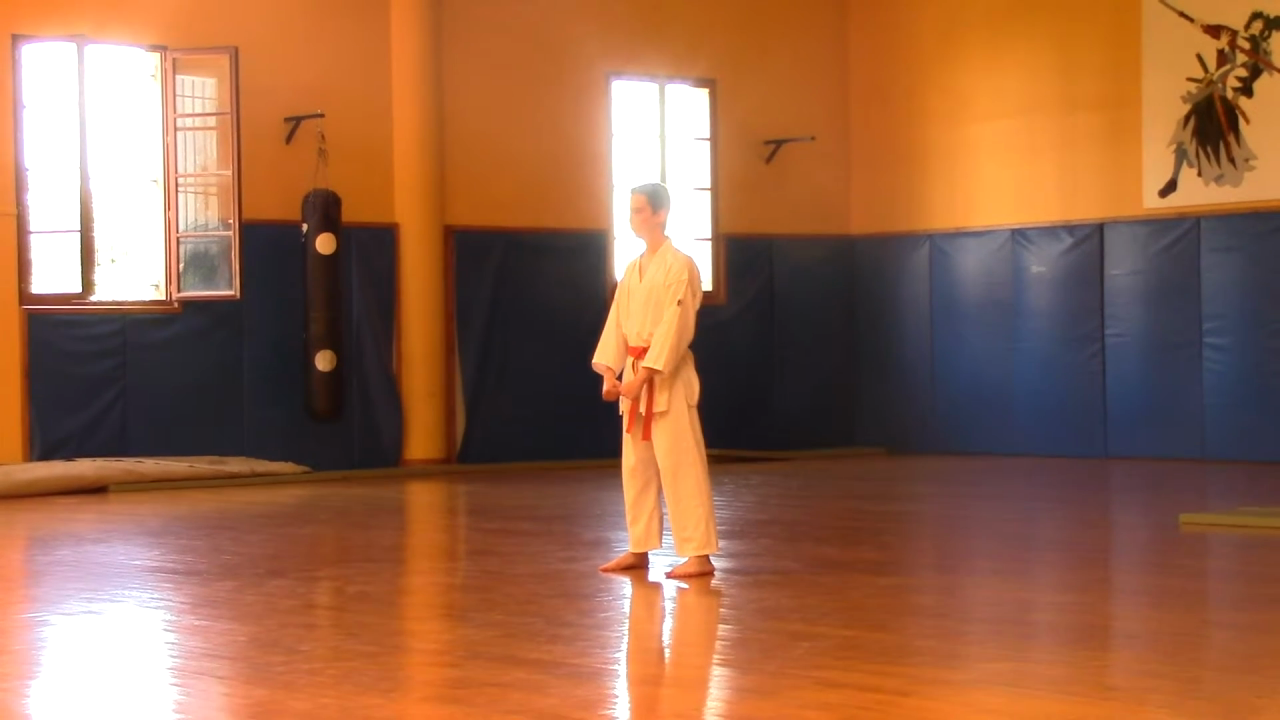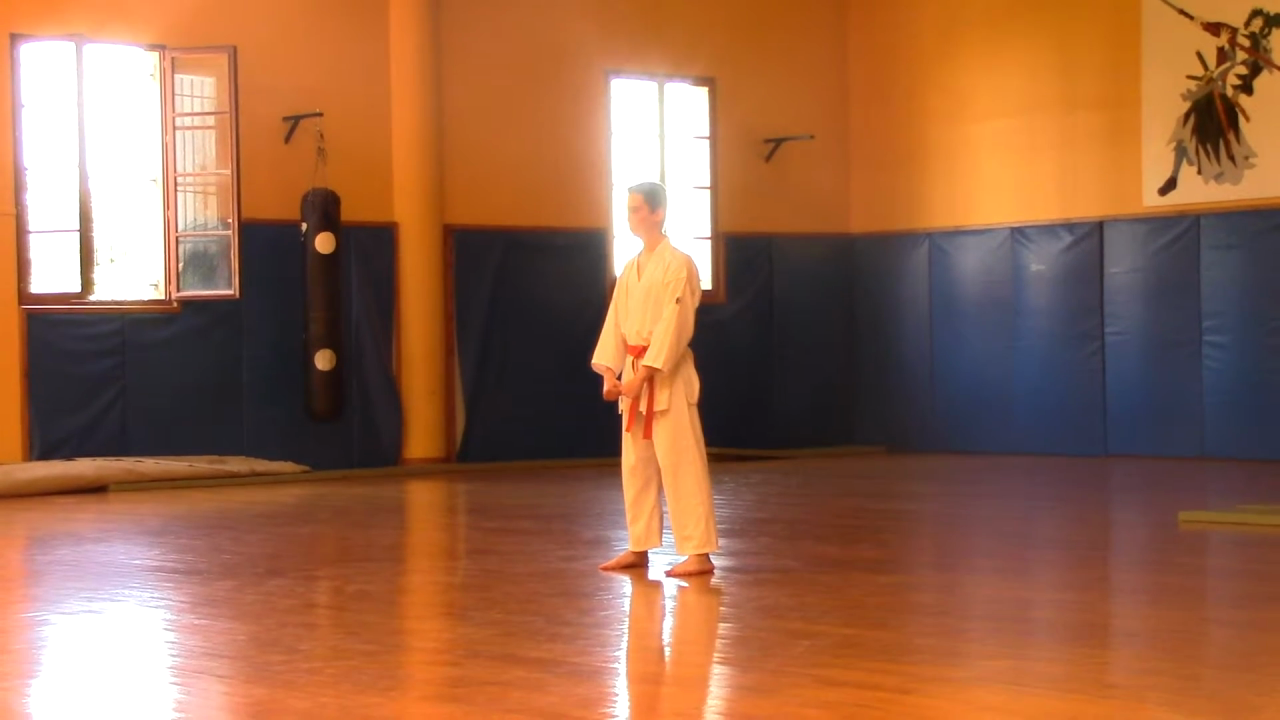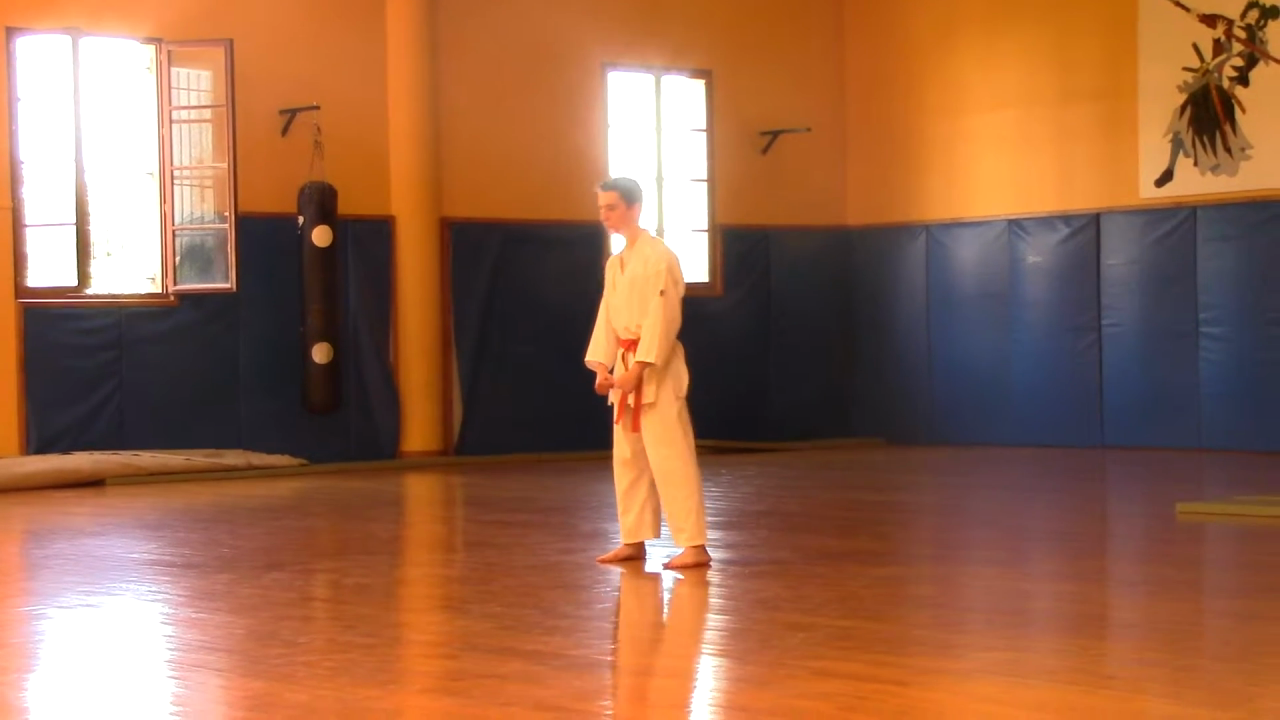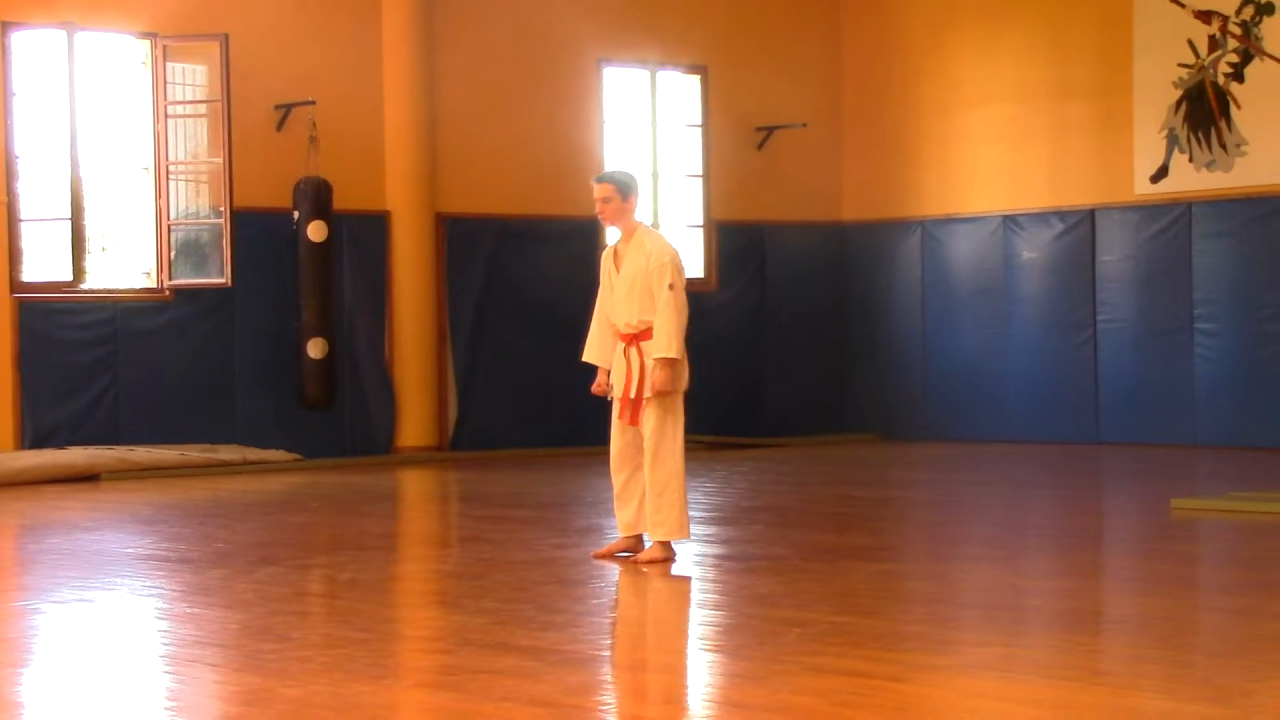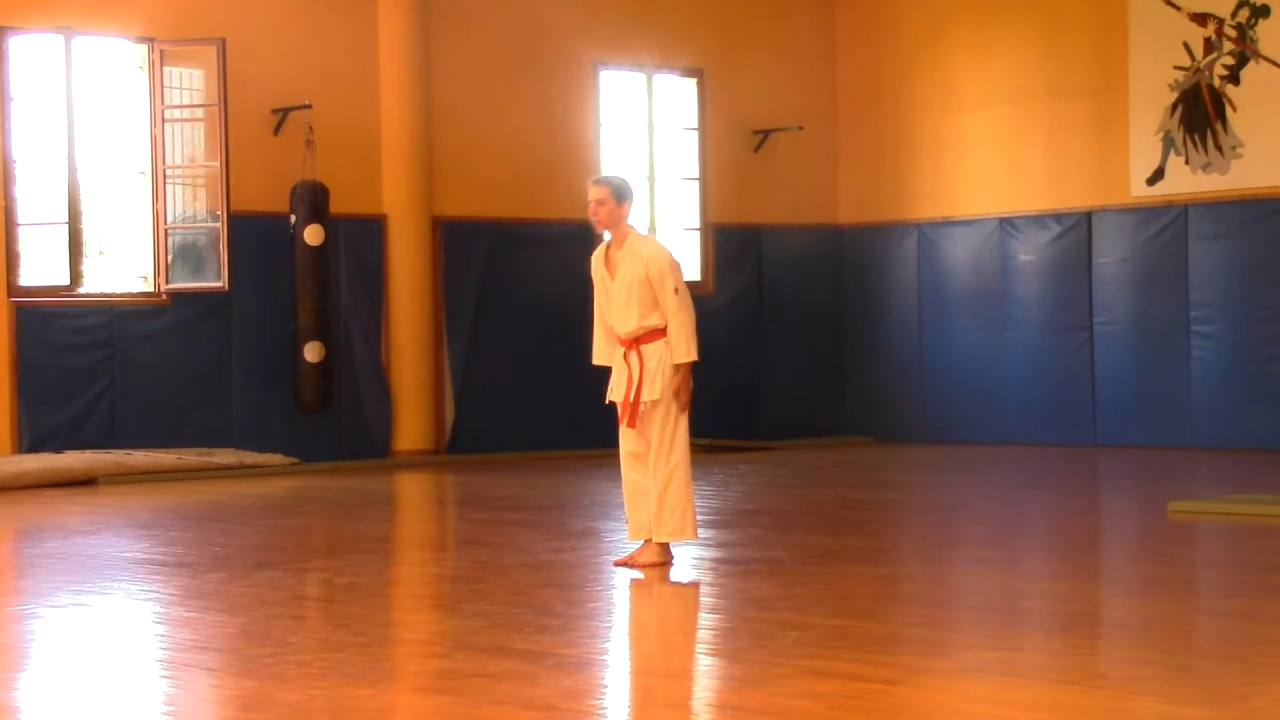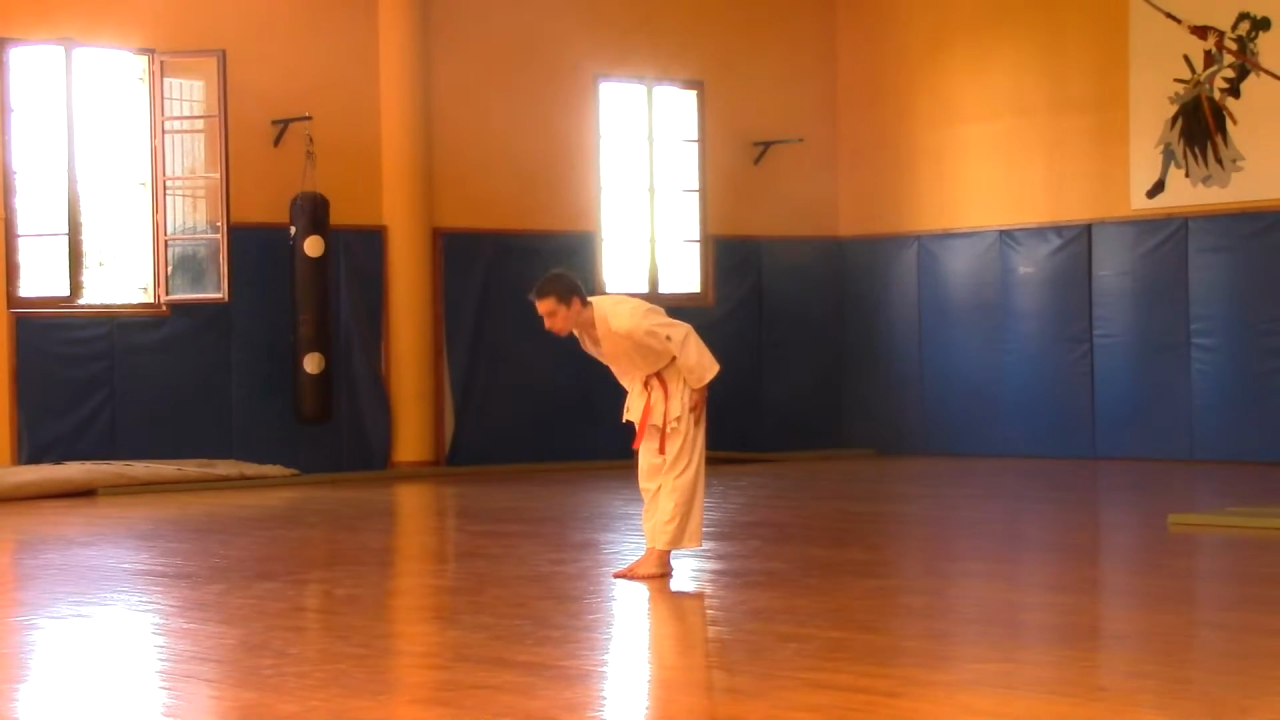
dt=0.5s
person 1, frame 1
left shoulder: (680, 266)
right shoulder: (633, 270)
left elbow: (675, 329)
right elbow: (617, 323)
left wrist: (644, 375)
right wrist: (610, 372)
left hip: (667, 377)
right hip: (634, 375)
left knee: (680, 466)
right knee: (636, 466)
left ankle: (699, 555)
right ankle: (639, 548)
person 1, frame 2
left shoulder: (678, 264)
right shoulder: (631, 268)
left elbow: (674, 326)
right elbow: (616, 322)
left wrist: (644, 374)
right wrist: (610, 372)
left hip: (667, 375)
right hip: (634, 373)
left knee: (681, 465)
right knee: (636, 465)
left ankle: (699, 553)
right ankle: (639, 547)
person 1, frame 3
left shoulder: (658, 255)
right shoulder: (615, 262)
left elbow: (663, 318)
right elbow: (608, 318)
left wrist: (638, 368)
right wrist: (602, 367)
left hip: (658, 367)
right hip: (625, 365)
left knee: (671, 457)
right knee: (628, 458)
left ankle: (694, 545)
right ankle: (634, 540)
person 1, frame 4
left shoulder: (658, 250)
right shoulder: (610, 255)
left elbow: (672, 311)
left wrist: (664, 365)
right wrist: (602, 368)
left hip: (656, 359)
right hip: (626, 359)
left knee: (660, 453)
right knee: (623, 453)
left ankle: (663, 540)
right ankle: (631, 533)
person 1, frame 5
left shoulder: (652, 253)
right shoulder: (599, 258)
left elbow: (679, 311)
left wrist: (683, 368)
right wrist: (615, 368)
left hip: (660, 362)
right hip: (627, 364)
left knee: (664, 456)
right knee: (634, 459)
left ankle: (661, 544)
right ankle: (647, 540)
person 1, frame 6
left shoulder: (626, 319)
right shoulder: (580, 327)
left elbow: (683, 338)
left wrist: (699, 387)
right wrist: (638, 393)
left hip: (678, 384)
right hip: (647, 388)
left knee: (677, 470)
right knee: (651, 472)
left ankle: (660, 556)
right ankle: (654, 552)
person 2, frame 1
left shoulder: (1259, 51)
right shoulder: (1231, 37)
left hip: (1228, 96)
right hip: (1212, 90)
right knee: (1189, 128)
right ankle: (1174, 179)
person 2, frame 2
left shoulder: (1259, 49)
right shoulder: (1232, 34)
left hip: (1228, 95)
right hip: (1211, 89)
right knee: (1188, 127)
right ankle: (1174, 177)
person 2, frame 3
left shoulder: (1256, 40)
right shoulder: (1228, 25)
left hip: (1223, 88)
right hip: (1207, 82)
right knee: (1184, 120)
right ankle: (1170, 169)
person 2, frame 4
left shoulder: (1251, 36)
right shoulder: (1224, 22)
left hip: (1218, 85)
right hip: (1202, 79)
right knee: (1180, 117)
right ankle: (1165, 165)
person 2, frame 5
left shoulder: (1246, 38)
right shoulder: (1219, 24)
left hip: (1213, 88)
right hip: (1198, 82)
right knee: (1175, 118)
right ankle: (1162, 167)
person 2, frame 6
left shoulder: (1246, 52)
right shoulder: (1220, 37)
left hip: (1214, 101)
right hip: (1199, 94)
left knee: (1210, 137)
right knee: (1176, 132)
right ankle: (1162, 180)
